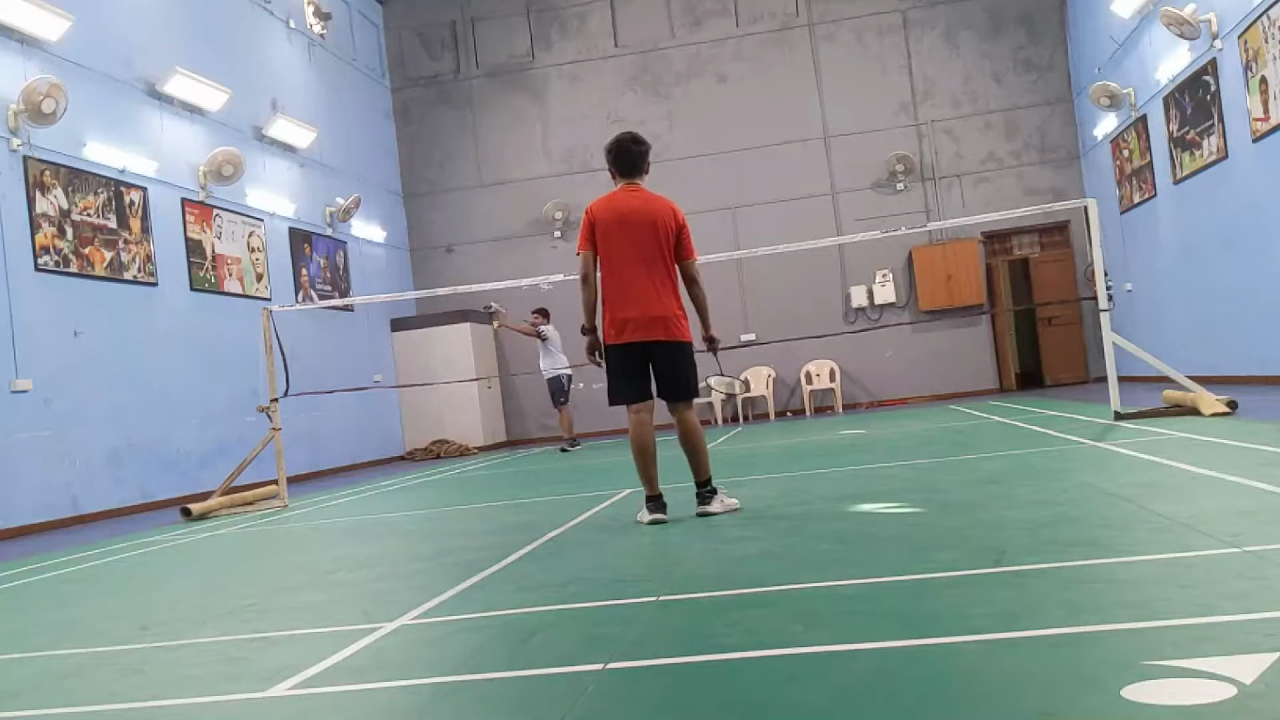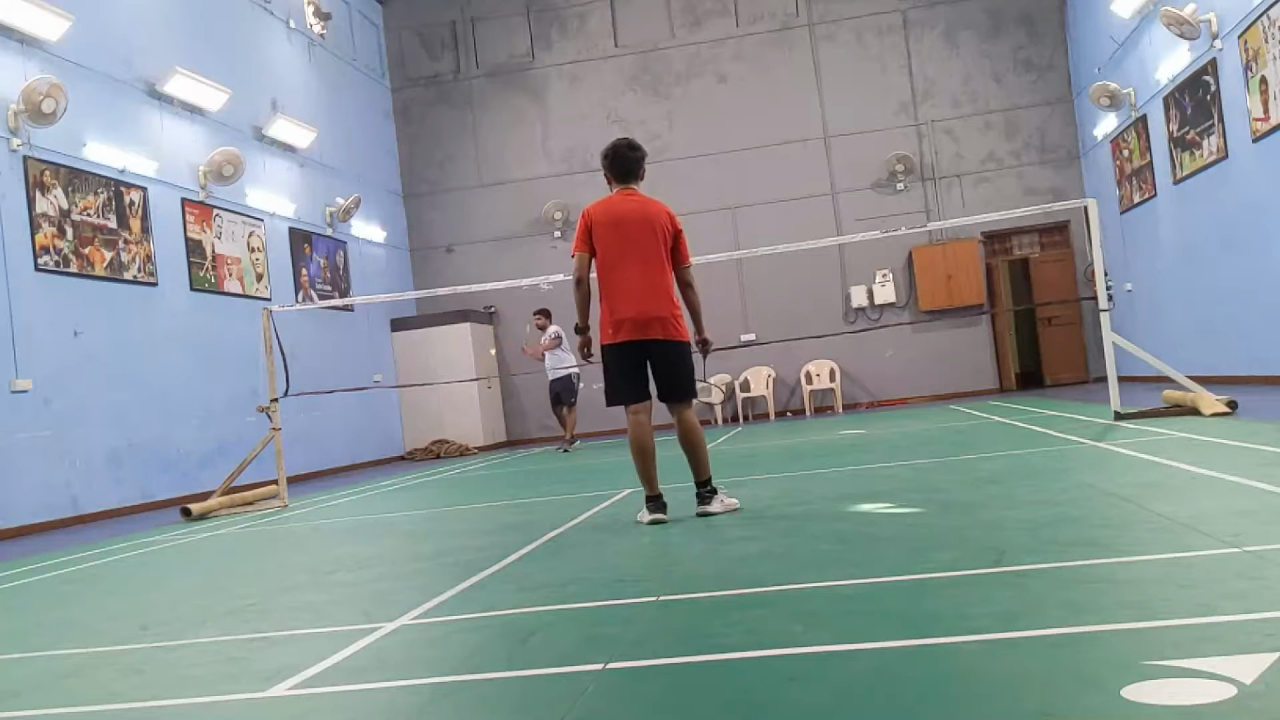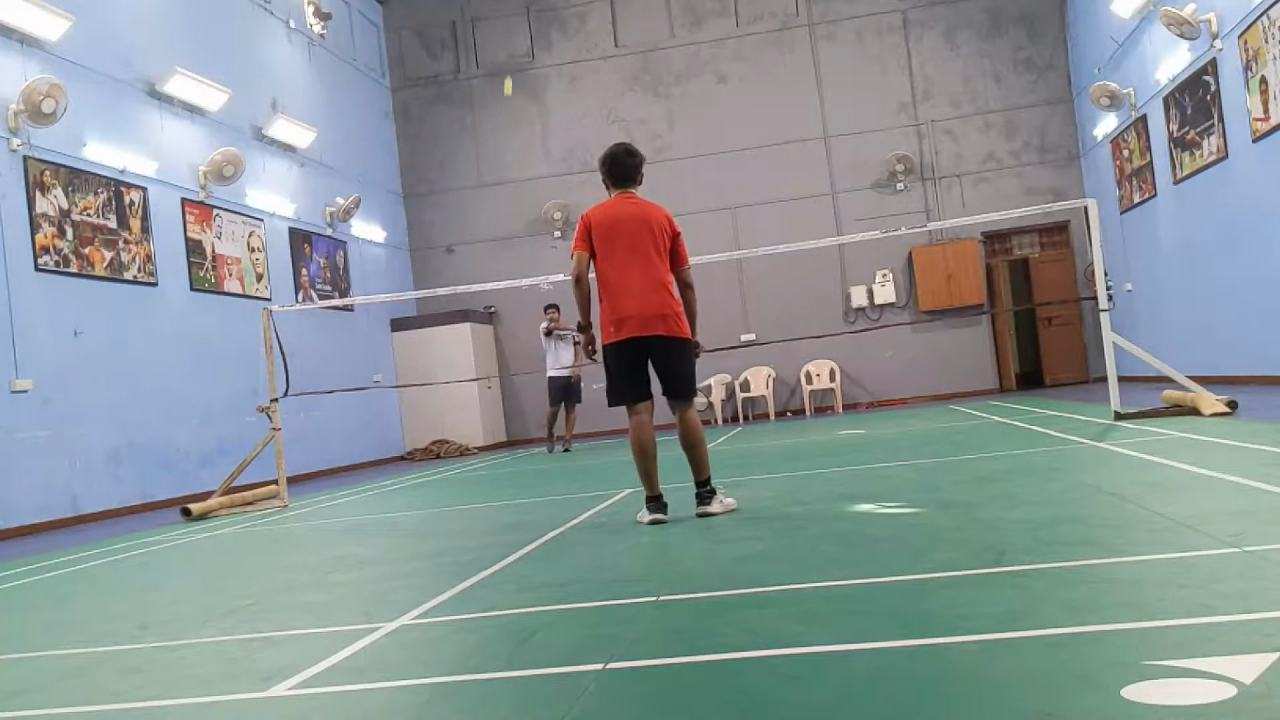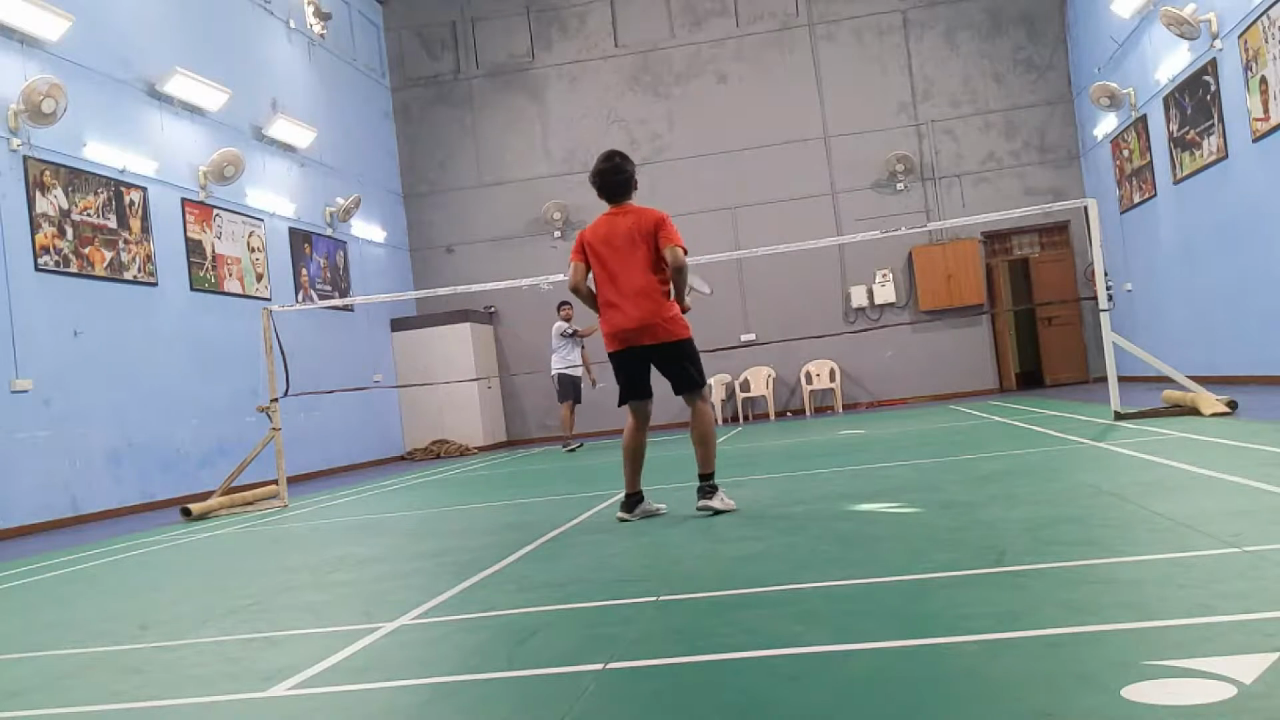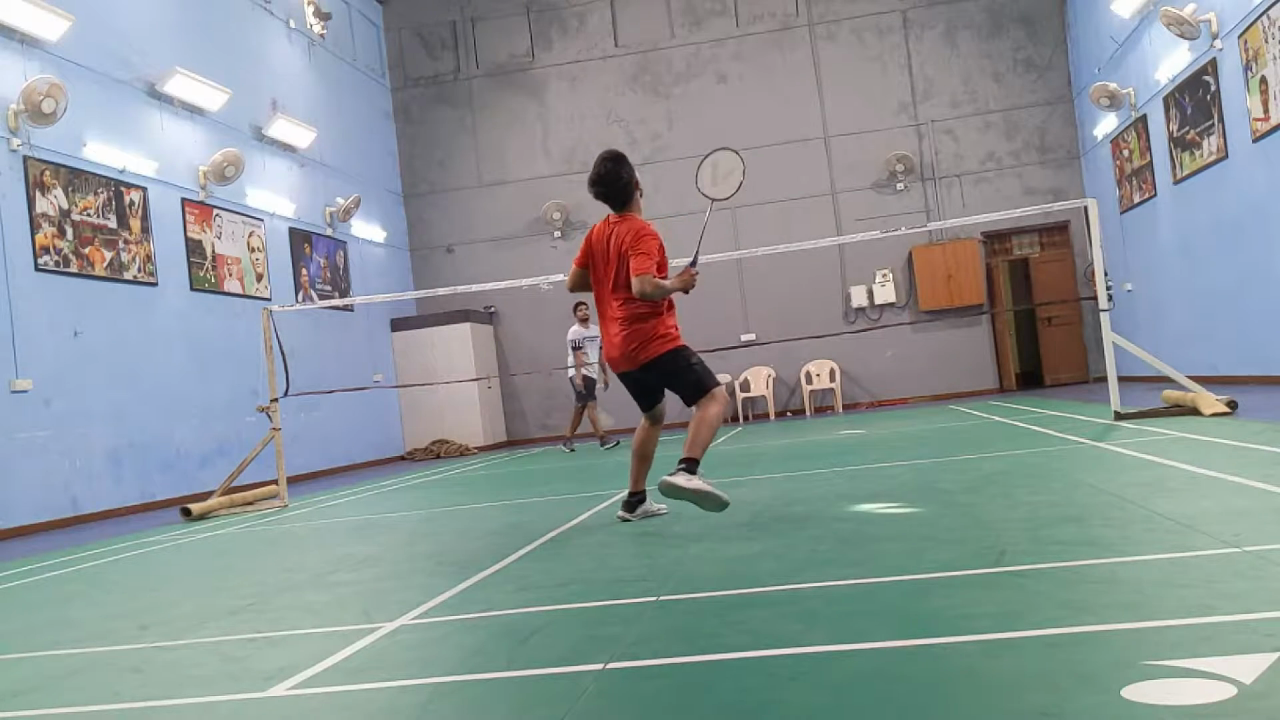
dt=0.3s
person 1, frame 1
left shoulder: (596, 212)
right shoulder: (669, 210)
left elbow: (587, 276)
right elbow: (691, 276)
left wrist: (590, 329)
right wrist: (706, 325)
left hip: (620, 330)
right hip: (669, 326)
left knee: (638, 412)
right knee: (682, 409)
left ankle: (654, 502)
right ankle: (706, 494)
person 1, frame 2
left shoulder: (592, 215)
right shoulder: (664, 214)
left elbow: (580, 277)
right elbow: (686, 280)
left wrist: (582, 328)
right wrist: (700, 329)
left hip: (618, 329)
right hip: (666, 324)
left knee: (637, 412)
right knee: (682, 409)
left ankle: (653, 502)
right ankle: (707, 494)
person 1, frame 3
left shoulder: (591, 219)
right shoulder: (662, 216)
left elbow: (579, 274)
right elbow: (685, 281)
left wrist: (586, 326)
right wrist: (691, 329)
left hip: (619, 327)
right hip: (667, 321)
left knee: (639, 412)
right knee: (684, 407)
left ankle: (654, 502)
right ankle: (706, 494)
person 1, frame 4
left shoulder: (589, 235)
right shoulder: (655, 219)
left elbow: (576, 283)
right elbow: (676, 261)
right wrist: (680, 299)
left hip: (618, 334)
right hip: (662, 325)
left knee: (638, 412)
right knee: (698, 399)
left ankle: (632, 499)
right ankle: (708, 489)
person 1, frame 5
left shoulder: (599, 233)
right shoulder: (643, 233)
left elbow: (574, 283)
right elbow: (644, 289)
right wrist: (680, 283)
left hip: (620, 349)
right hip: (655, 342)
left knee: (652, 416)
right knee: (712, 397)
left ankle: (635, 500)
right ankle: (685, 473)
